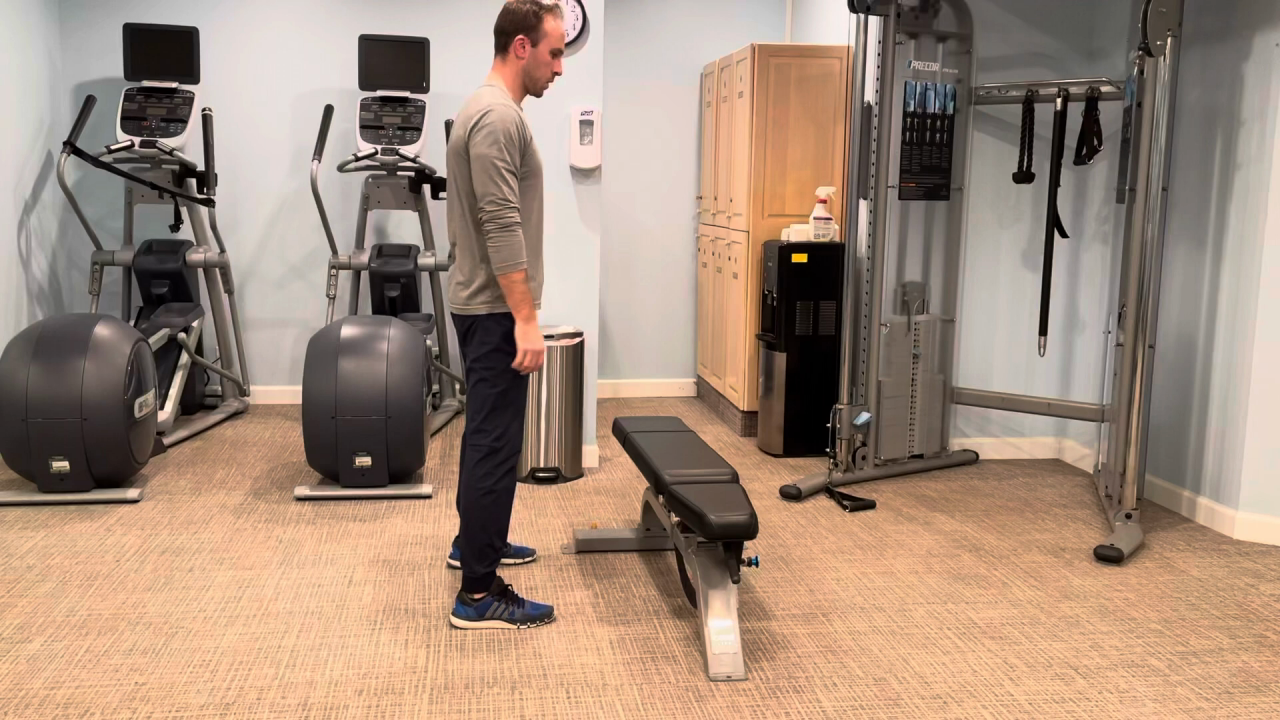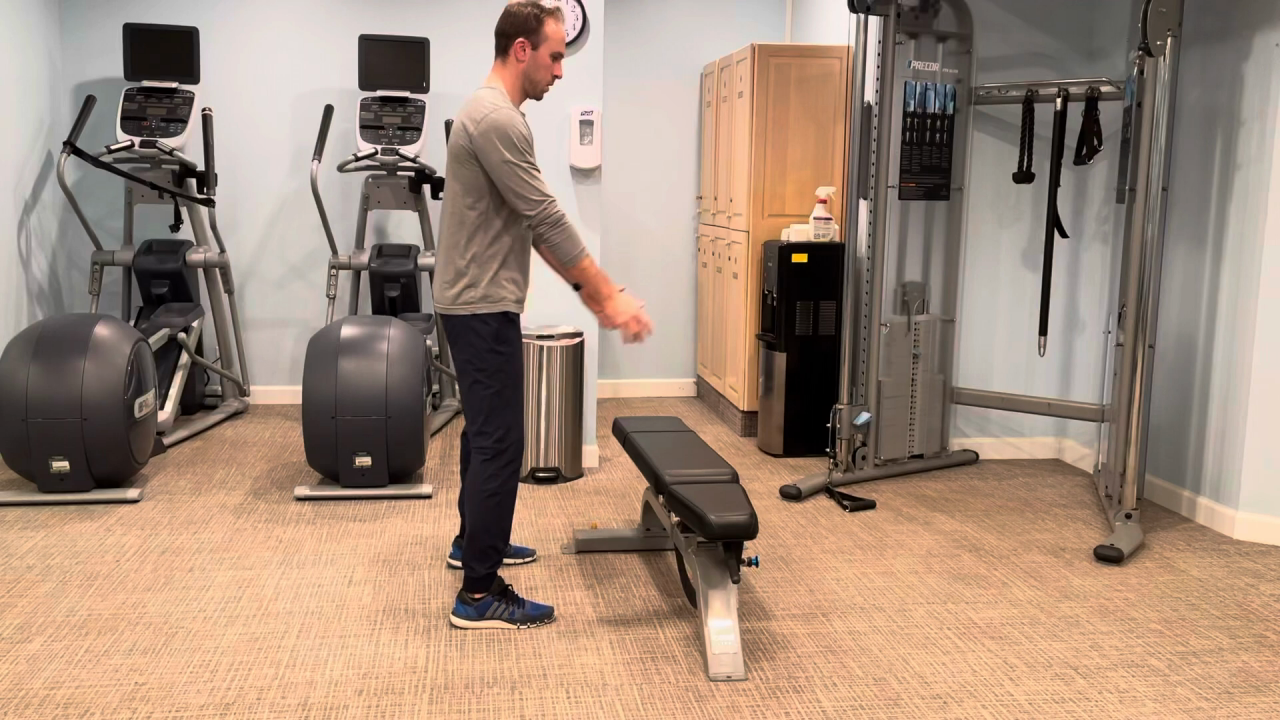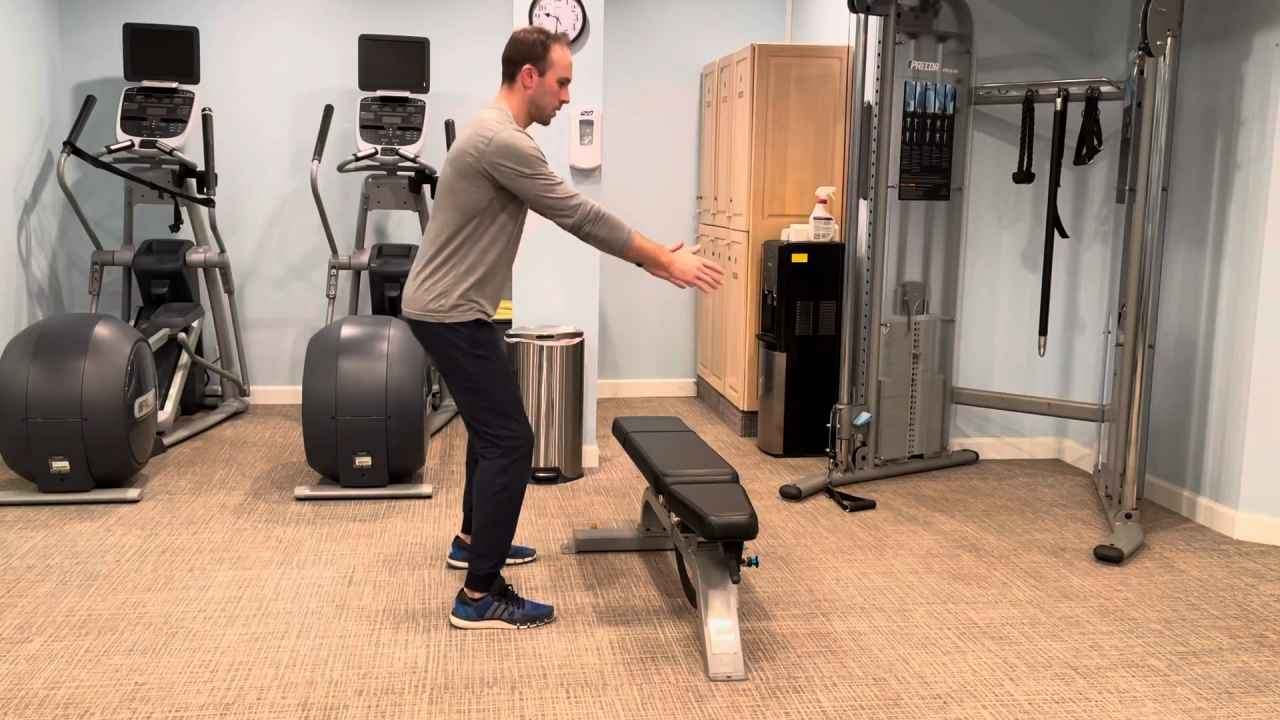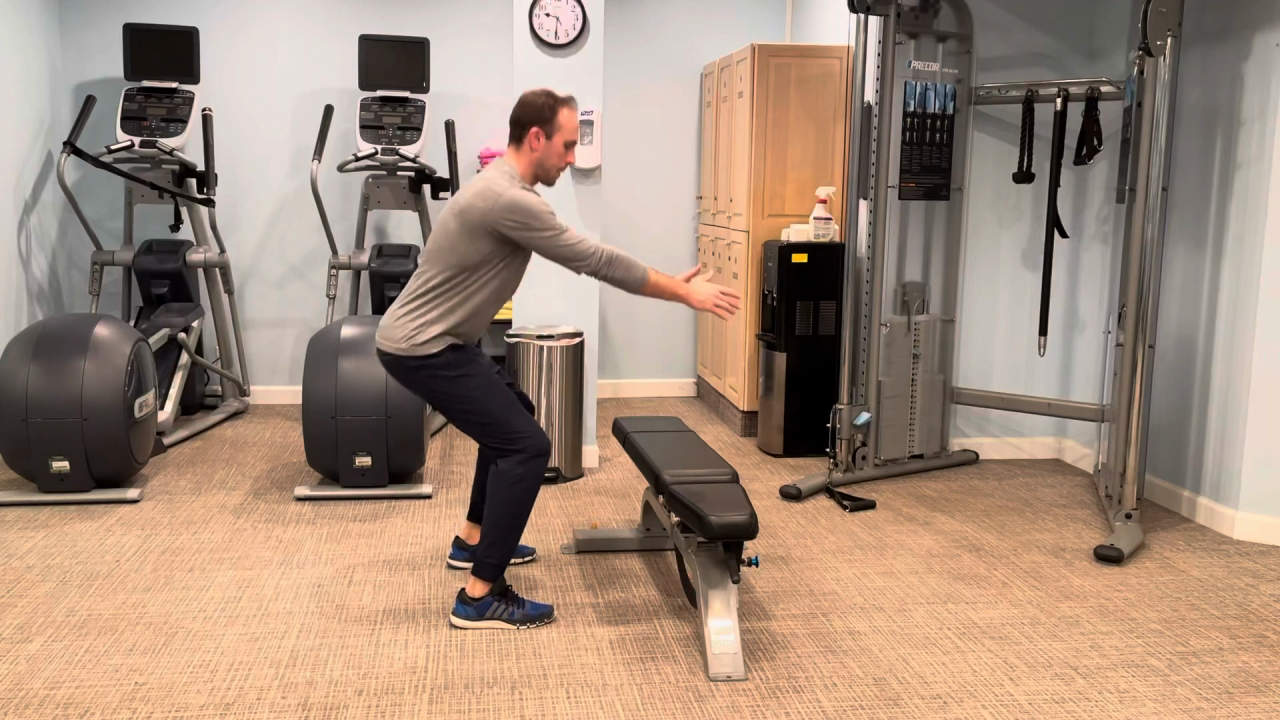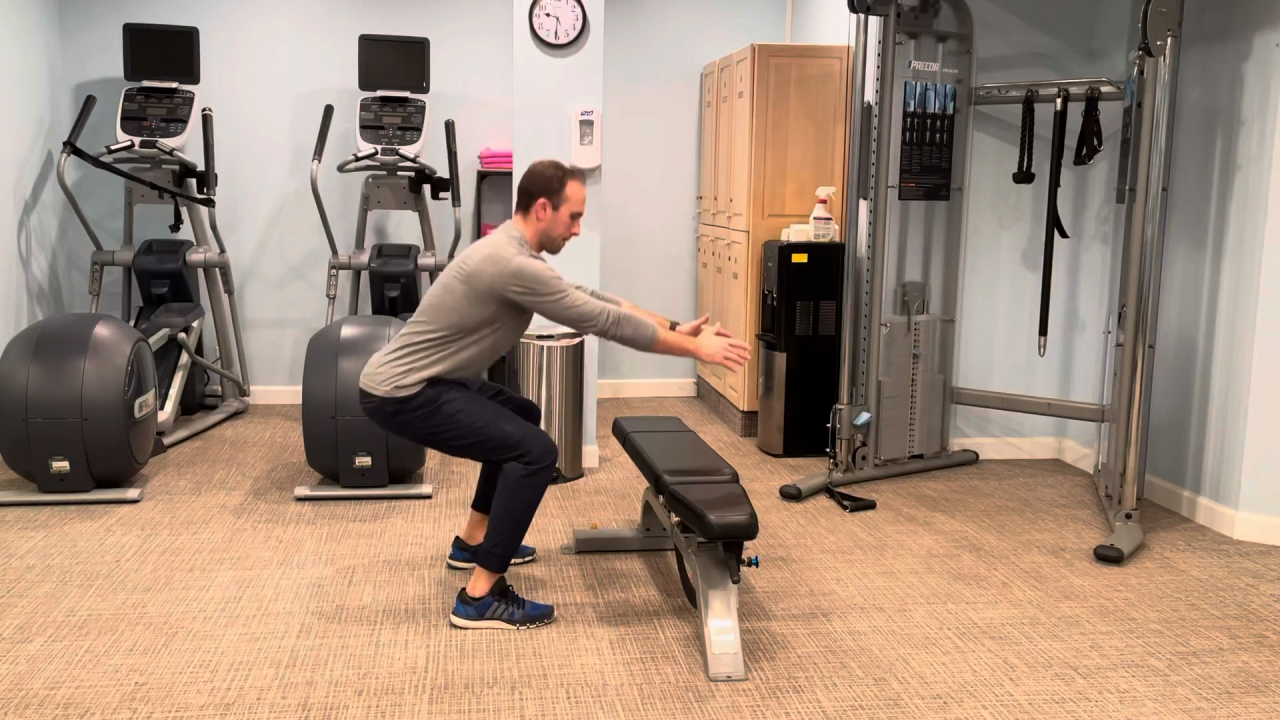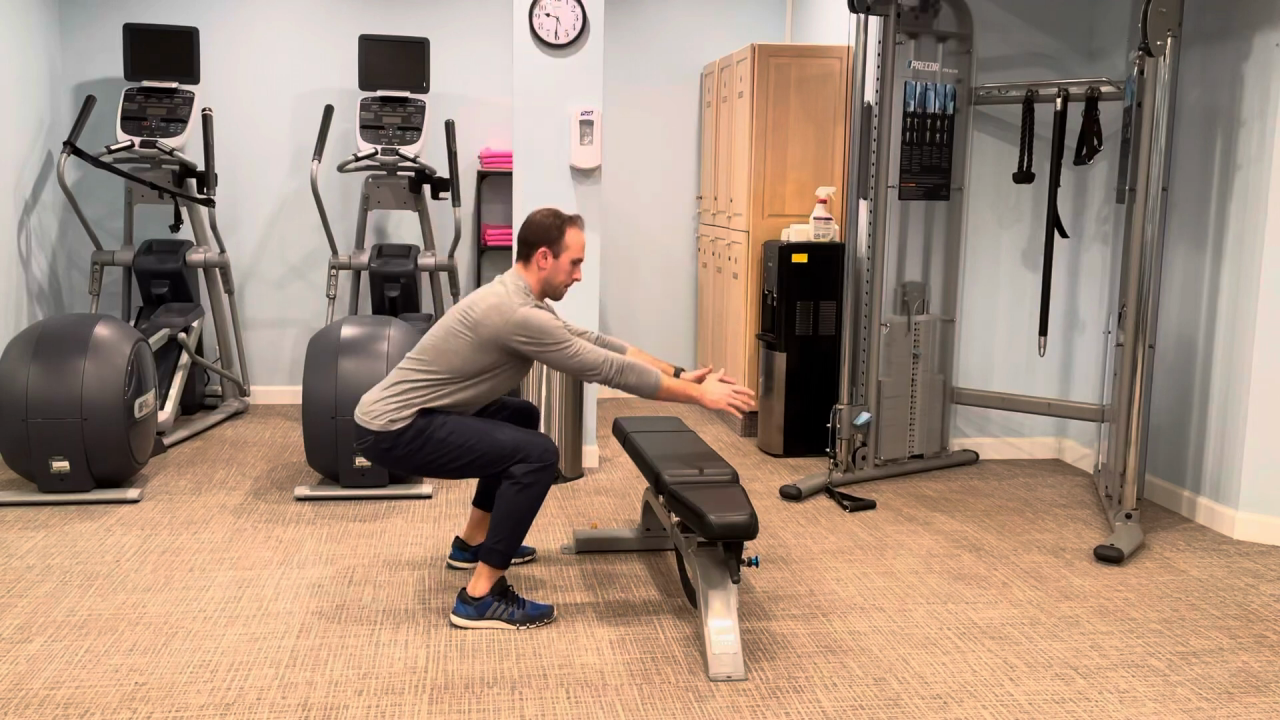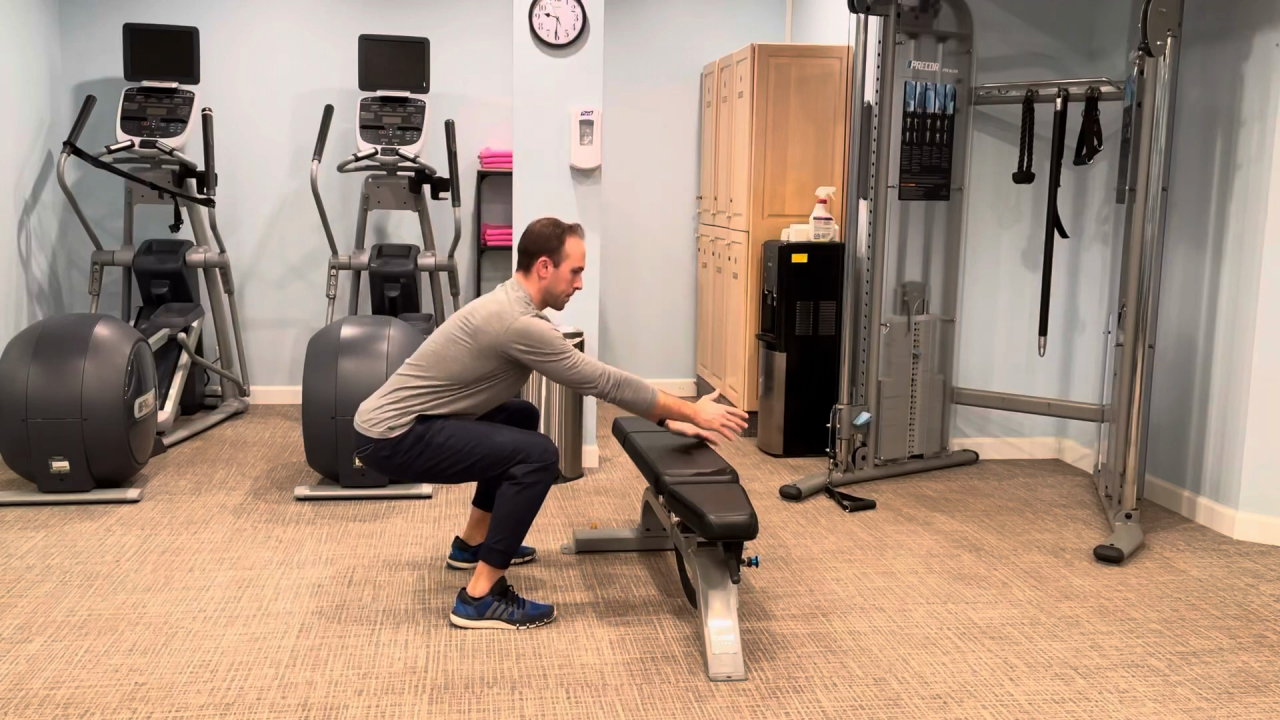
dt=0.3s
person 1, frame 1
left shoulder: (489, 109)
right shoulder: (498, 117)
right elbow: (502, 228)
right wrist: (524, 319)
left hip: (486, 303)
right hip: (495, 309)
left knee: (487, 430)
right knee: (496, 438)
left ankle: (474, 539)
right ankle: (478, 593)
person 1, frame 2
left shoulder: (489, 111)
right shoulder: (497, 118)
left elbow: (533, 223)
right elbow: (545, 221)
left wrist: (590, 287)
right wrist: (606, 297)
left hip: (474, 300)
right hip: (481, 306)
left knee: (488, 429)
right knee: (499, 439)
left ankle: (475, 539)
right ankle: (478, 595)
person 1, frame 3
left shoulder: (497, 133)
right shoulder: (502, 140)
left elbow: (573, 215)
right elbow: (580, 216)
left wrist: (655, 255)
right wrist: (667, 262)
left hip: (451, 306)
right hip: (453, 313)
left knee: (493, 427)
right knee: (509, 439)
left ankle: (473, 539)
right ankle: (479, 596)
person 1, frame 4
left shoulder: (506, 189)
right shoulder: (508, 200)
left elbow: (587, 251)
right elbow: (596, 261)
left wrist: (670, 280)
right wrist: (686, 294)
left hip: (430, 338)
right hip: (420, 348)
left knee: (512, 416)
right knee: (526, 445)
left ankle: (474, 538)
right ankle: (480, 596)
person 1, frame 5
left shoulder: (513, 252)
right shoulder: (514, 266)
left elbow: (592, 300)
right elbow: (602, 321)
left wrist: (674, 328)
right wrist: (693, 349)
left hip: (417, 378)
right hip: (400, 393)
left knee: (520, 418)
right knee: (534, 451)
left ankle: (473, 540)
right ankle: (480, 596)
person 1, frame 6
left shoulder: (517, 299)
right shoulder: (517, 316)
left elbow: (594, 344)
right elbow: (607, 371)
left wrist: (679, 374)
right wrist: (699, 395)
left hip: (402, 415)
right hip: (392, 430)
left knee: (520, 419)
right knee: (536, 455)
left ankle: (474, 541)
right ankle: (480, 597)
person 1, frame 7
left shoulder: (517, 308)
right shoulder: (517, 323)
left elbow: (591, 369)
right elbow: (604, 383)
left wrist: (669, 418)
right wrist: (693, 411)
left hip: (400, 421)
right hip: (390, 437)
left knee: (520, 418)
right knee: (536, 454)
left ankle: (473, 542)
right ankle: (480, 597)
